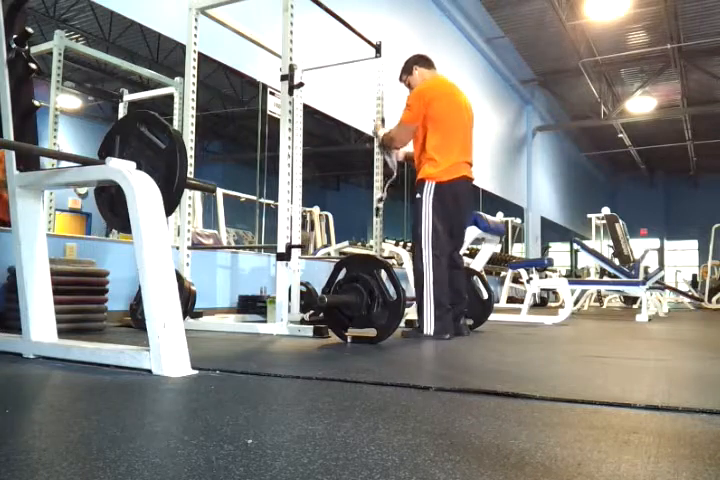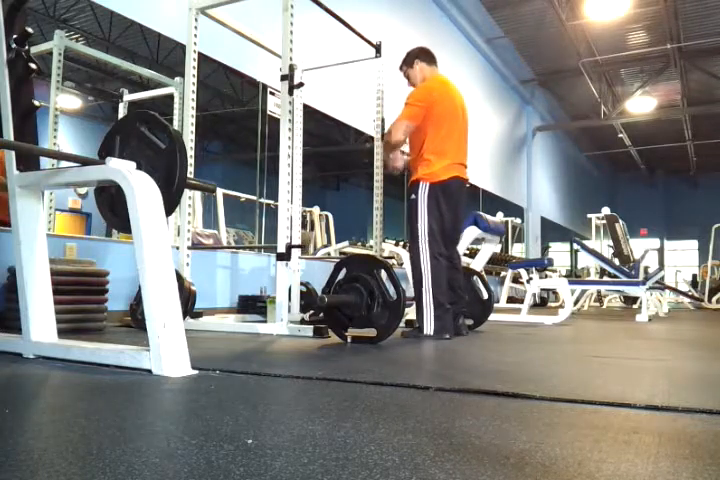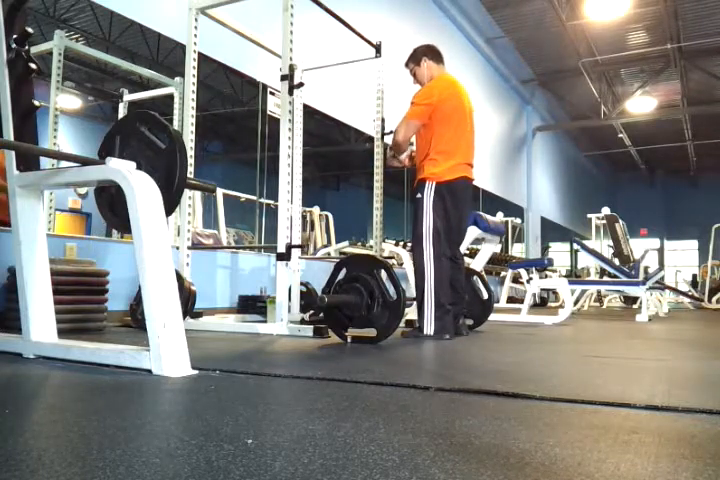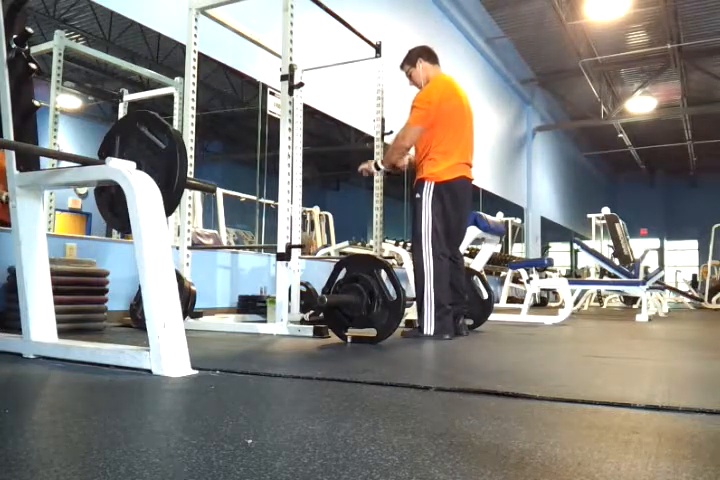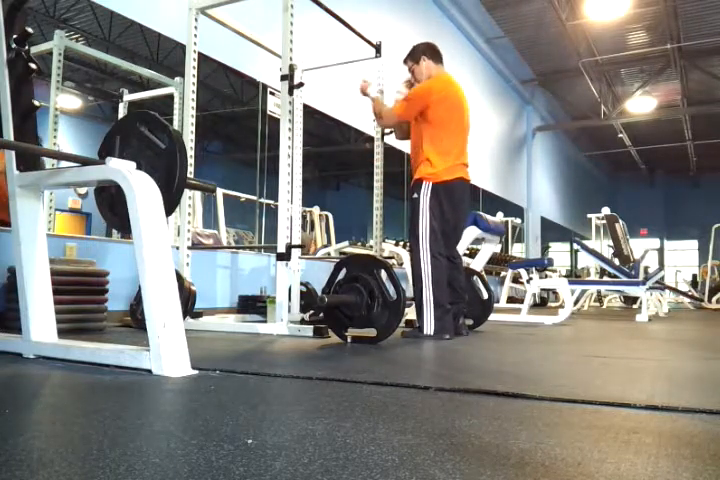
dt=1s
person 1, frame 1
left shoulder: (424, 92)
right shoulder: (459, 95)
left elbow: (399, 138)
left wrist: (382, 137)
right wrist: (407, 155)
left hip: (438, 181)
right hip: (460, 179)
left knee: (429, 251)
right knee: (449, 251)
left ankle: (434, 324)
right ankle: (456, 319)
person 1, frame 2
left shoulder: (425, 92)
right shoulder: (454, 93)
left elbow: (396, 136)
left wrist: (390, 151)
right wrist: (406, 158)
left hip: (432, 181)
right hip: (454, 179)
left knee: (428, 251)
right knee: (446, 250)
left ankle: (434, 324)
right ankle: (455, 319)
person 1, frame 3
left shoulder: (432, 90)
right shoulder: (459, 91)
left elbow: (402, 135)
left wrist: (396, 154)
right wrist: (414, 155)
left hip: (438, 181)
right hip: (459, 179)
left knee: (430, 251)
right knee: (450, 251)
left ankle: (434, 324)
right ankle: (455, 319)
person 1, frame 4
left shoulder: (432, 92)
right shoulder: (456, 91)
left elbow: (405, 140)
left wrist: (379, 165)
right wrist: (412, 159)
left hip: (437, 182)
right hip: (458, 180)
left knee: (430, 252)
right knee: (449, 251)
left ankle: (434, 324)
right ankle: (454, 319)
person 1, frame 5
left shoulder: (429, 89)
right shoulder: (455, 91)
left elbow: (386, 119)
right elbow: (405, 131)
left wrist: (370, 94)
right wrist: (406, 98)
left hip: (434, 182)
right hip: (456, 181)
left knee: (428, 251)
right knee: (447, 251)
left ankle: (434, 324)
right ankle: (454, 319)
